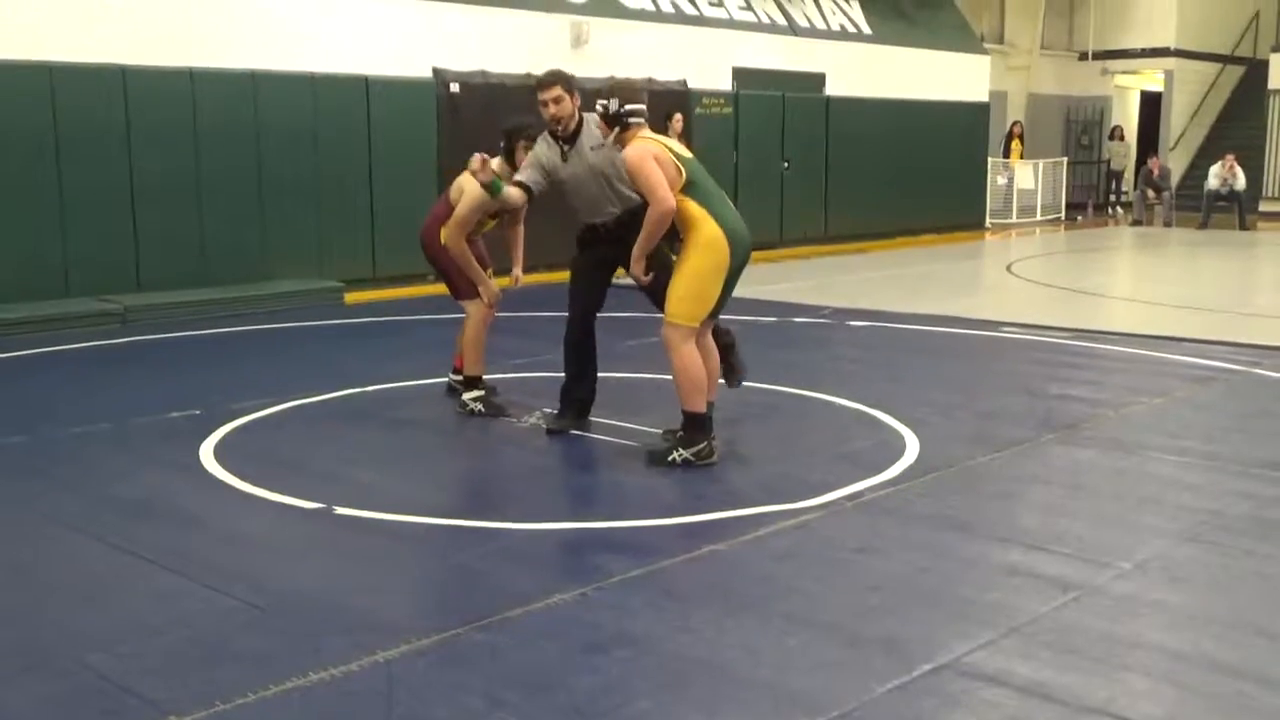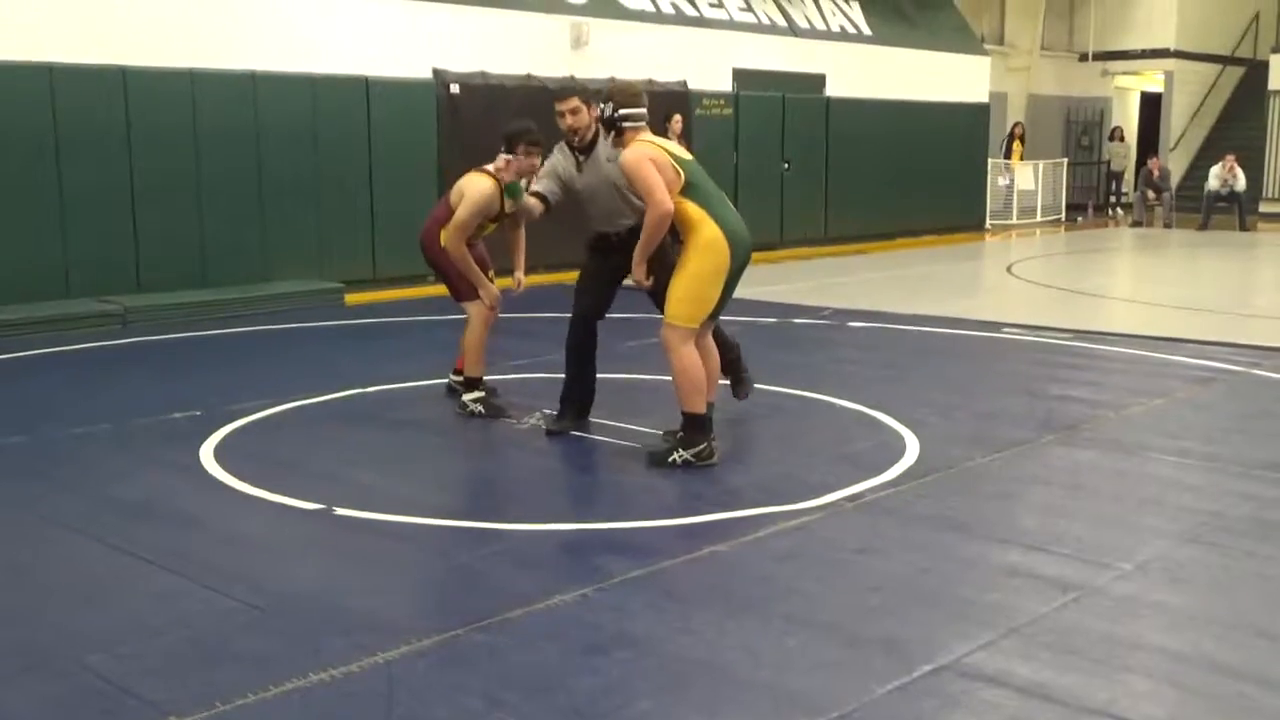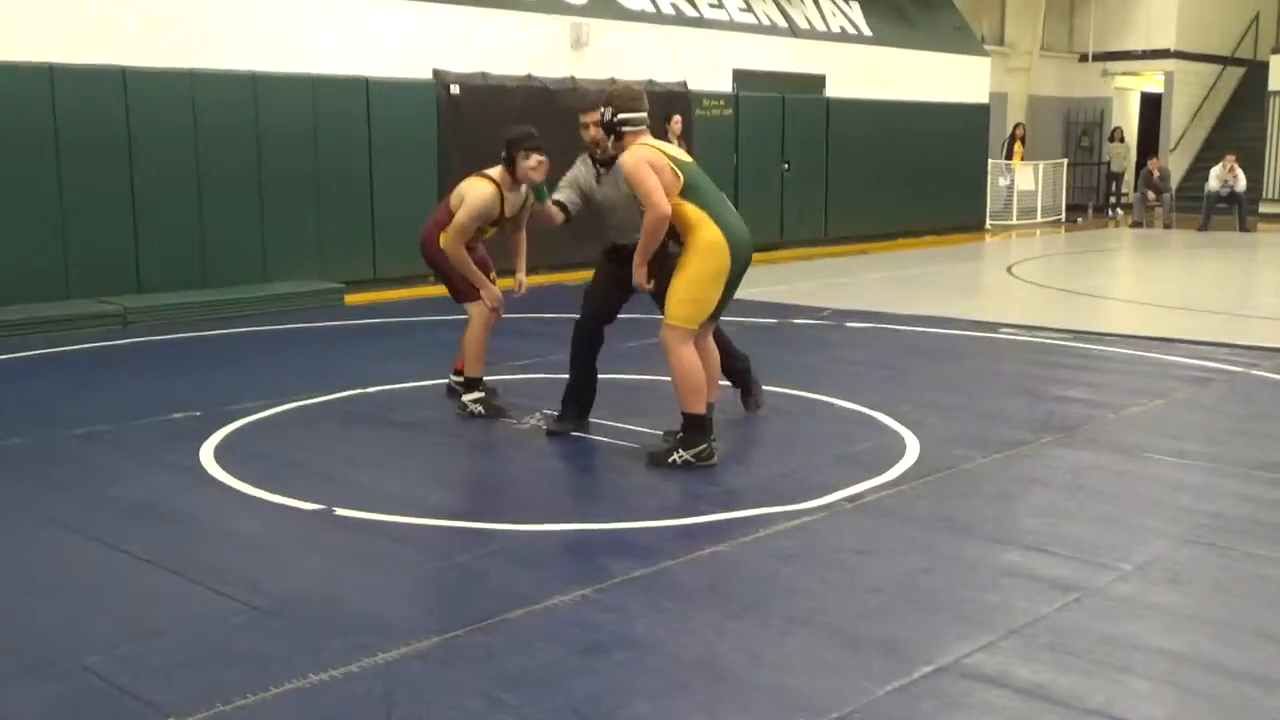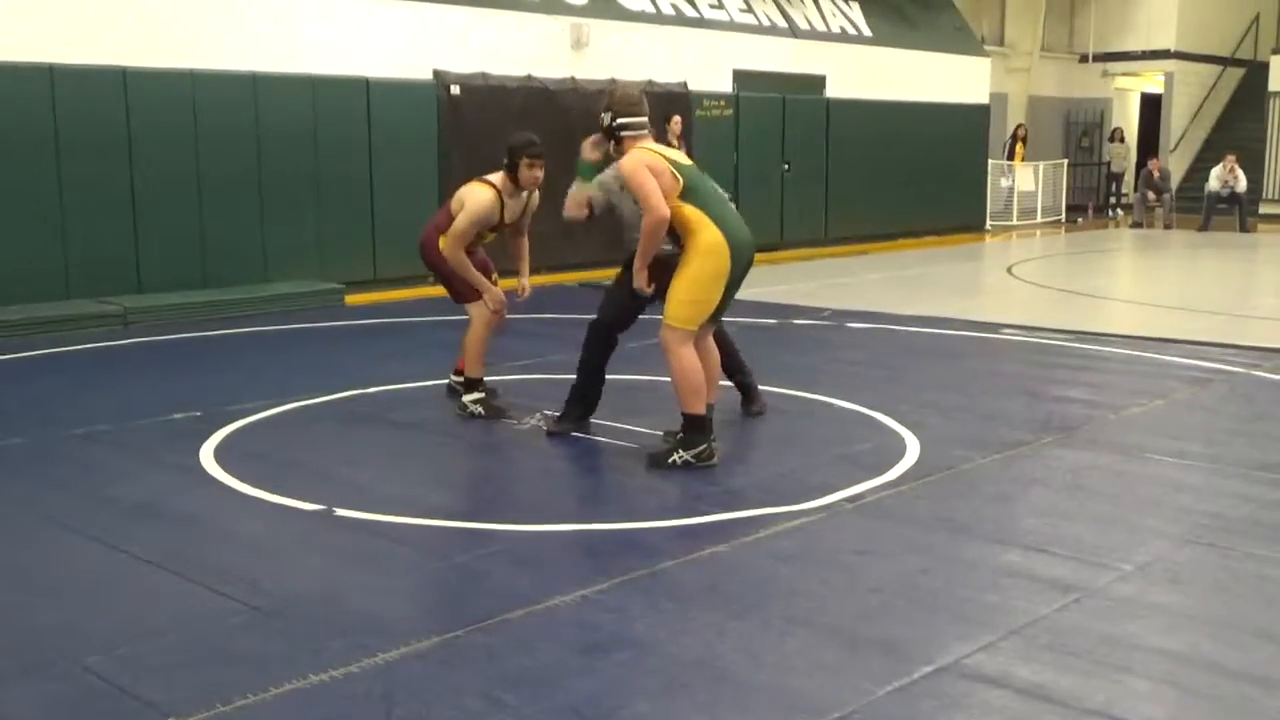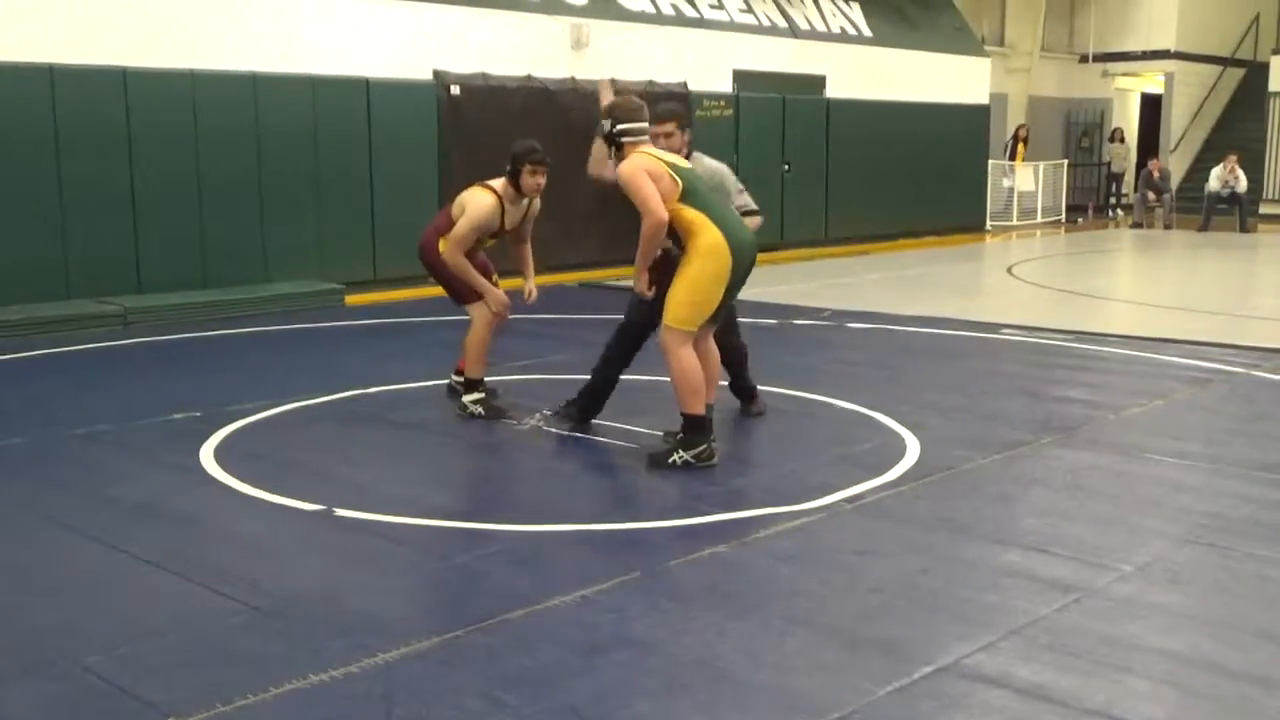
dt=0.1s
person 1, frame 1
left shoulder: (635, 152)
right shoulder: (665, 142)
left elbow: (665, 205)
left wrist: (639, 254)
left hip: (710, 240)
right hip: (733, 235)
left knee: (677, 335)
right knee: (698, 332)
left ankle: (696, 441)
right ankle: (700, 429)
person 1, frame 2
left shoulder: (633, 155)
right shoulder: (666, 145)
left elbow: (662, 208)
left wrist: (639, 258)
left hip: (711, 242)
right hip: (734, 237)
left knee: (676, 337)
right knee: (698, 333)
left ankle: (697, 442)
right ankle: (700, 428)
person 1, frame 3
left shoulder: (632, 158)
right shoulder: (666, 148)
left elbow: (660, 211)
left wrist: (640, 261)
left hip: (711, 244)
right hip: (735, 238)
left knee: (675, 337)
right knee: (699, 334)
left ankle: (697, 442)
right ankle: (701, 429)
person 1, frame 4
left shoulder: (631, 162)
right shoulder: (667, 152)
left elbow: (659, 214)
left wrist: (640, 266)
left hip: (712, 245)
right hip: (737, 240)
left knee: (675, 338)
right knee: (698, 334)
left ankle: (697, 443)
right ankle: (699, 430)
person 1, frame 5
left shoulder: (630, 167)
right shoulder: (667, 158)
left elbow: (657, 217)
left wrist: (641, 270)
left hip: (713, 247)
right hip: (738, 241)
left knee: (675, 339)
right knee: (699, 335)
left ankle: (697, 443)
right ankle: (700, 431)
person 2, frame 1
right shoulder: (542, 153)
right elbow: (517, 197)
right wrist: (490, 183)
left hip: (636, 226)
right hip: (594, 237)
right knee: (579, 319)
left ankle: (724, 348)
right ankle: (574, 408)
person 2, frame 2
right shoulder: (558, 162)
right elbow: (537, 208)
right hip: (604, 245)
right knee: (581, 321)
left ankle: (733, 364)
right ankle: (574, 410)
person 2, frame 3
right shoulder: (580, 172)
right elbow: (556, 216)
left hip: (661, 250)
right hip: (619, 256)
right knee: (588, 325)
left ankle: (744, 377)
right ankle: (575, 411)
person 2, frame 4
right shoulder: (610, 180)
right elbow: (573, 213)
right wrist: (584, 170)
left hip: (681, 266)
left knee: (708, 333)
right knee: (601, 333)
left ankle: (748, 390)
right ankle: (577, 414)
person 2, frame 5
left shoulder: (714, 172)
left elbow: (752, 217)
right elbow: (597, 171)
right hip: (666, 263)
left knee: (724, 335)
right knee: (630, 332)
left ankle: (747, 394)
right ankle: (586, 405)
person 3, frame 1
right shoulder: (484, 185)
left elbow: (515, 222)
right elbow: (453, 237)
left wrist: (517, 264)
right wrist: (482, 281)
left hip: (467, 235)
right hip: (441, 236)
left knee: (484, 308)
right knee: (480, 309)
left ankle: (459, 377)
right ankle: (471, 395)
person 3, frame 2
left shoulder: (527, 185)
right shoulder: (484, 188)
left elbow: (516, 226)
right elbow: (454, 242)
left wrist: (519, 268)
right wrist: (483, 284)
left hip: (467, 238)
right hip: (441, 239)
left knee: (489, 310)
right knee: (481, 310)
left ankle: (460, 377)
right ankle: (471, 395)
person 3, frame 3
left shoulder: (529, 189)
right shoulder: (484, 193)
left elbow: (517, 229)
right elbow: (454, 245)
left wrist: (520, 270)
right wrist: (484, 285)
left hip: (468, 241)
right hip: (442, 241)
left knee: (492, 311)
right knee: (482, 311)
left ankle: (460, 378)
right ankle: (471, 396)
person 3, frame 4
left shoulder: (530, 196)
right shoulder: (485, 199)
left elbow: (519, 235)
right elbow: (451, 250)
left wrist: (524, 274)
right wrist: (486, 288)
left hip: (467, 244)
right hip: (441, 245)
left knee: (495, 311)
right knee: (483, 311)
left ankle: (460, 379)
right ankle: (471, 396)
person 3, frame 5
left shoulder: (531, 203)
right shoulder: (486, 204)
left elbow: (522, 241)
right elbow: (452, 254)
left wrist: (529, 279)
right wrist: (488, 290)
left hip: (468, 248)
right hip: (440, 248)
left knee: (497, 312)
right knee: (485, 313)
left ankle: (460, 379)
right ankle: (471, 397)
